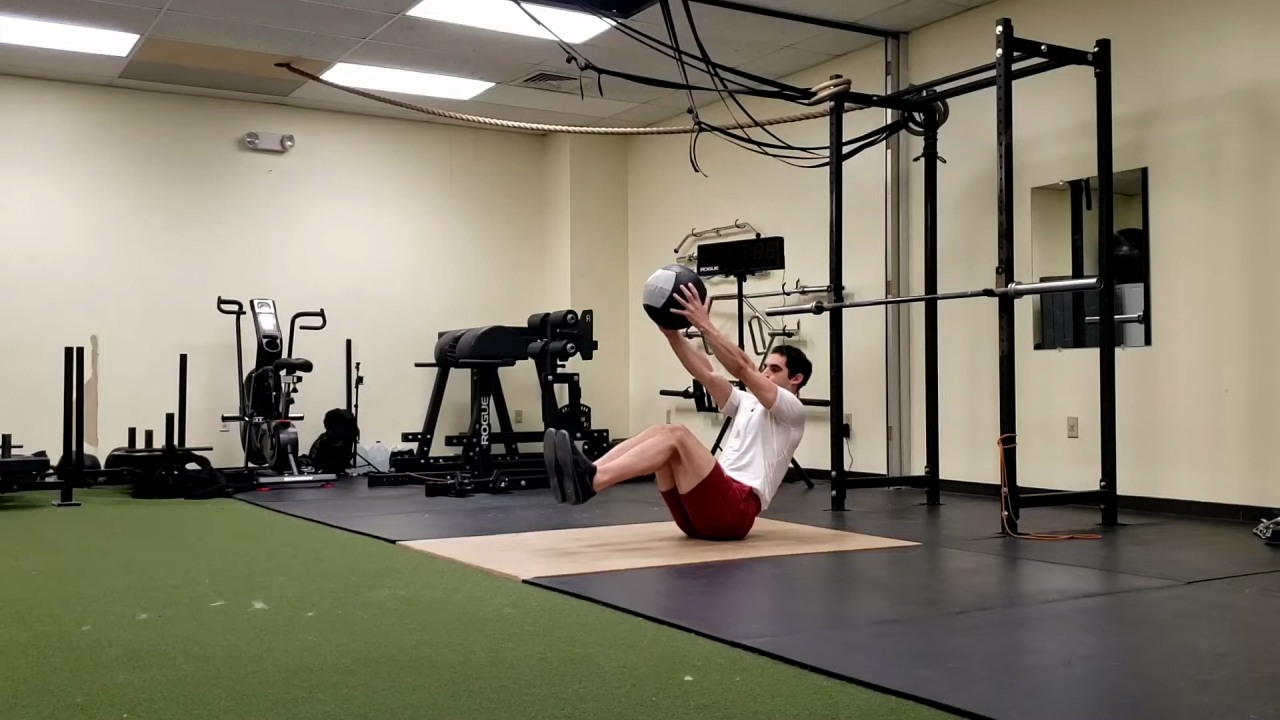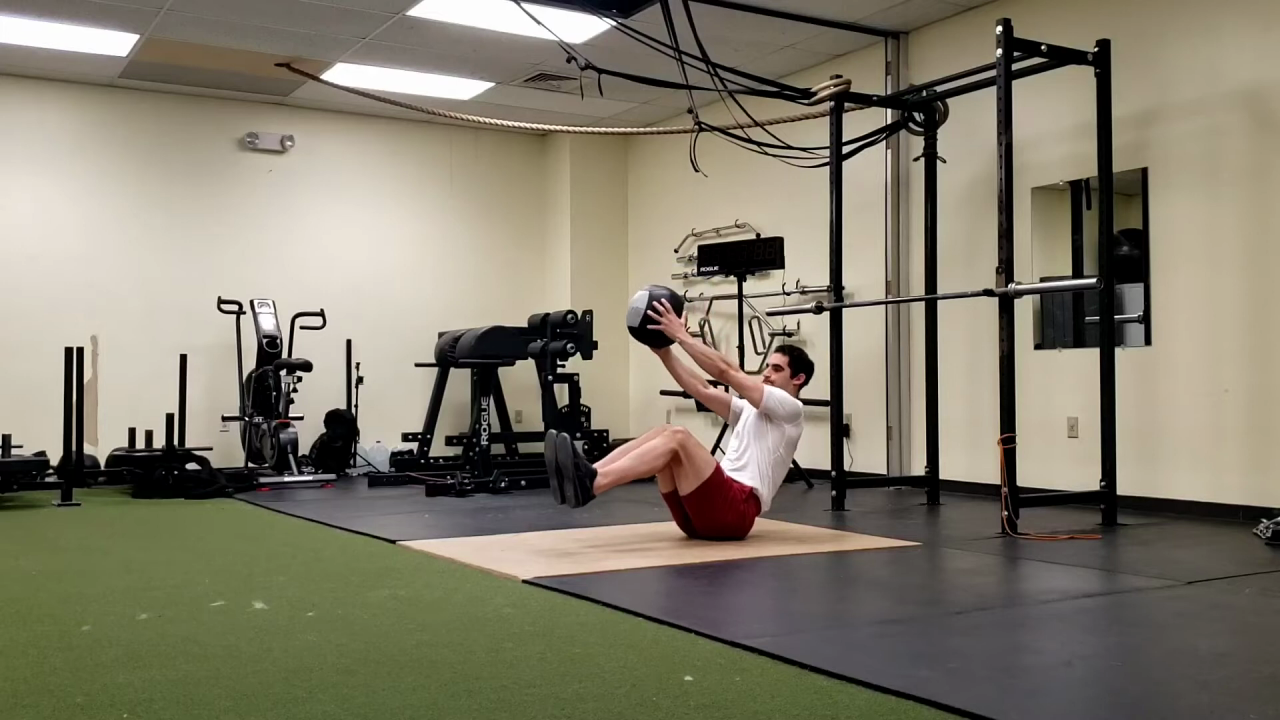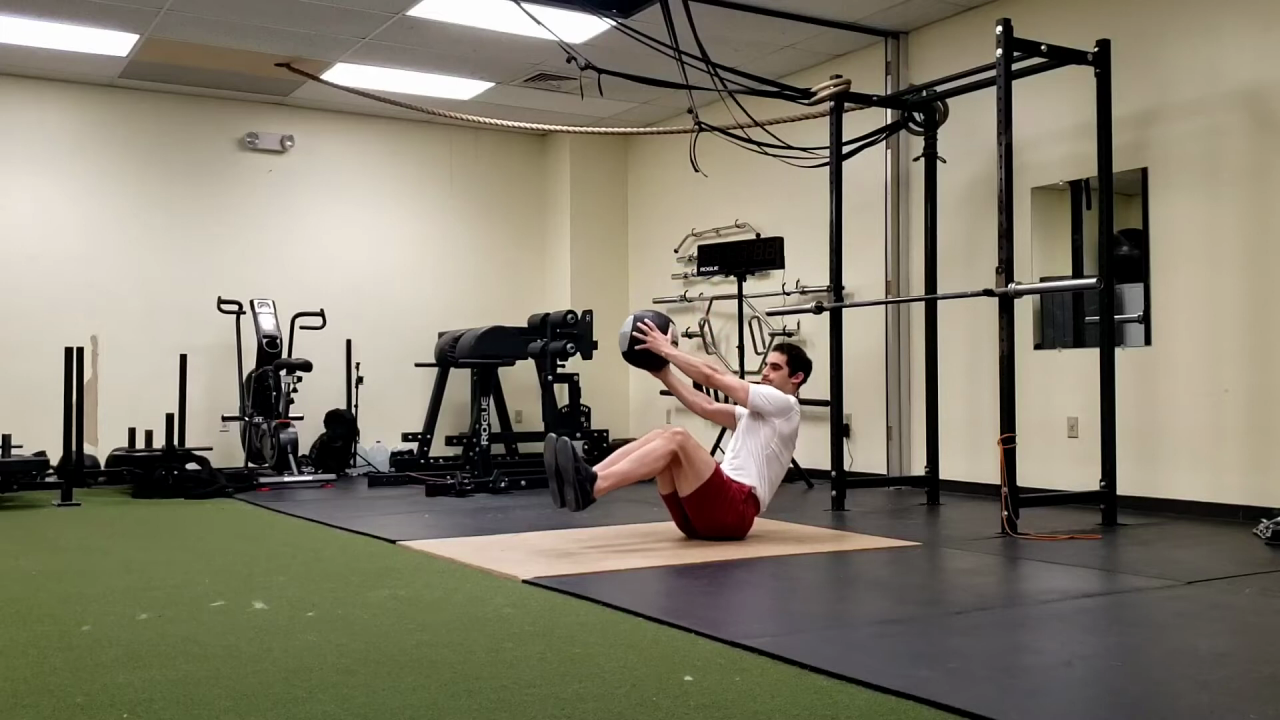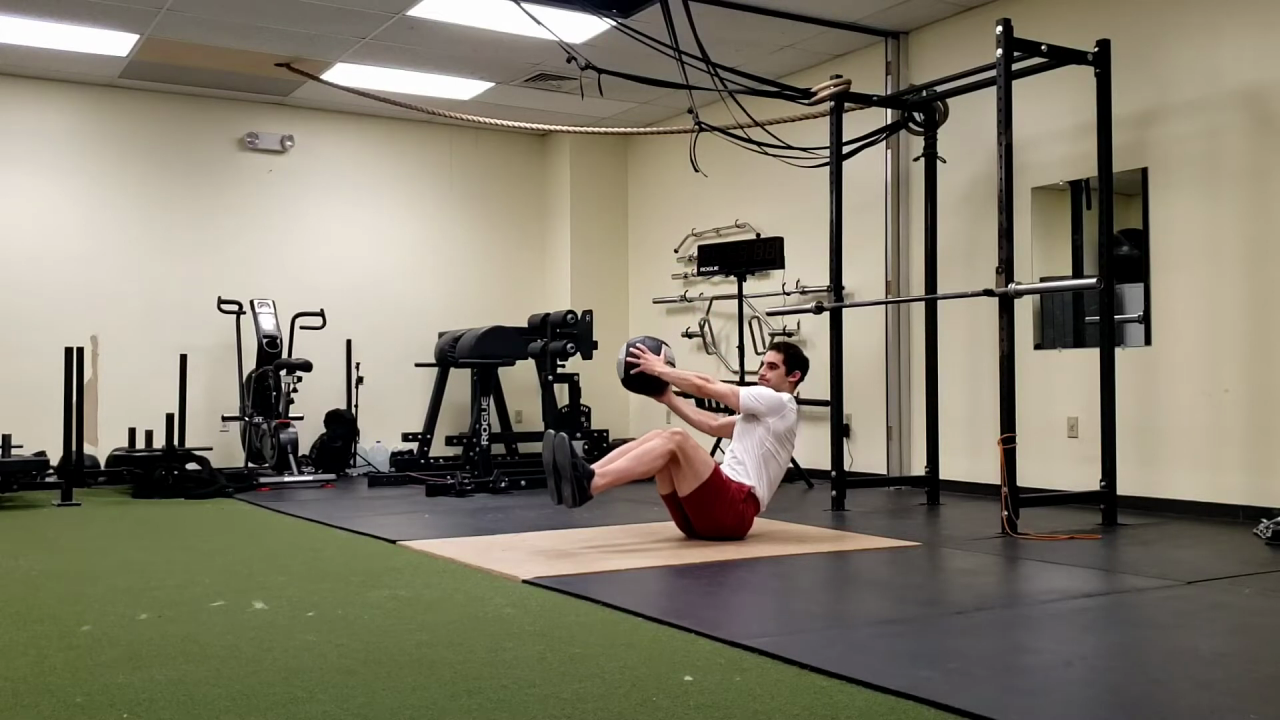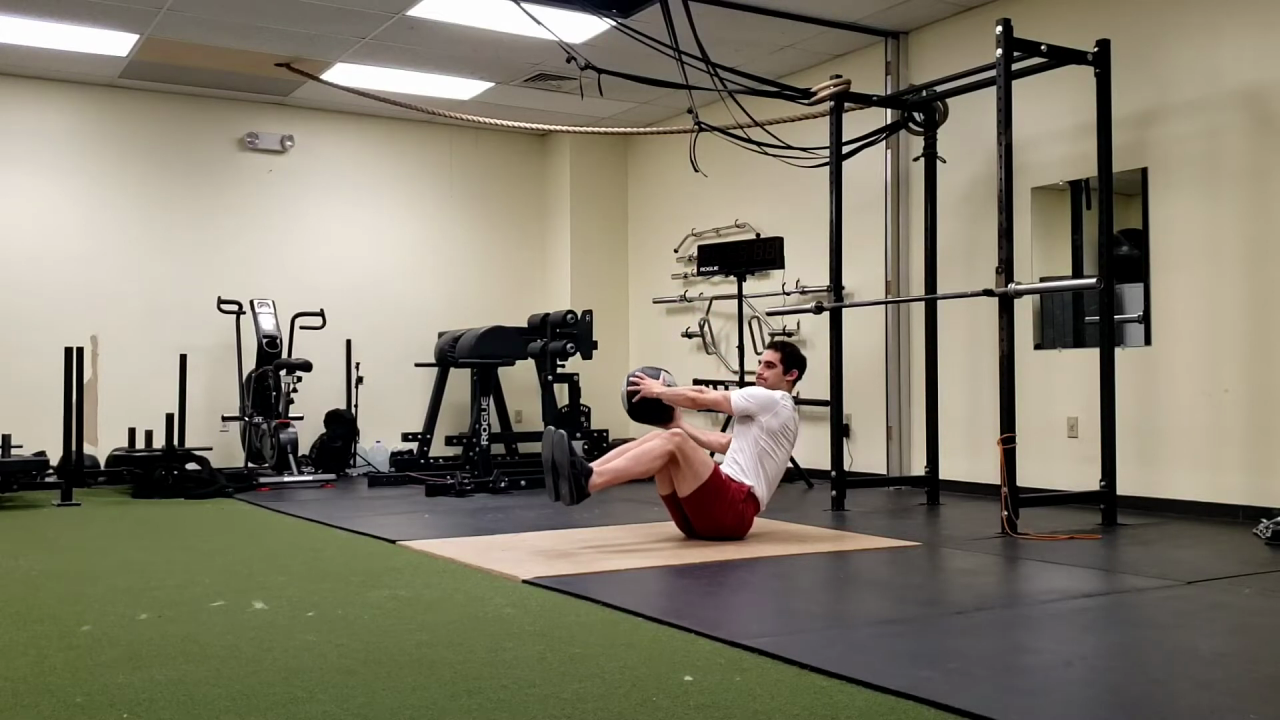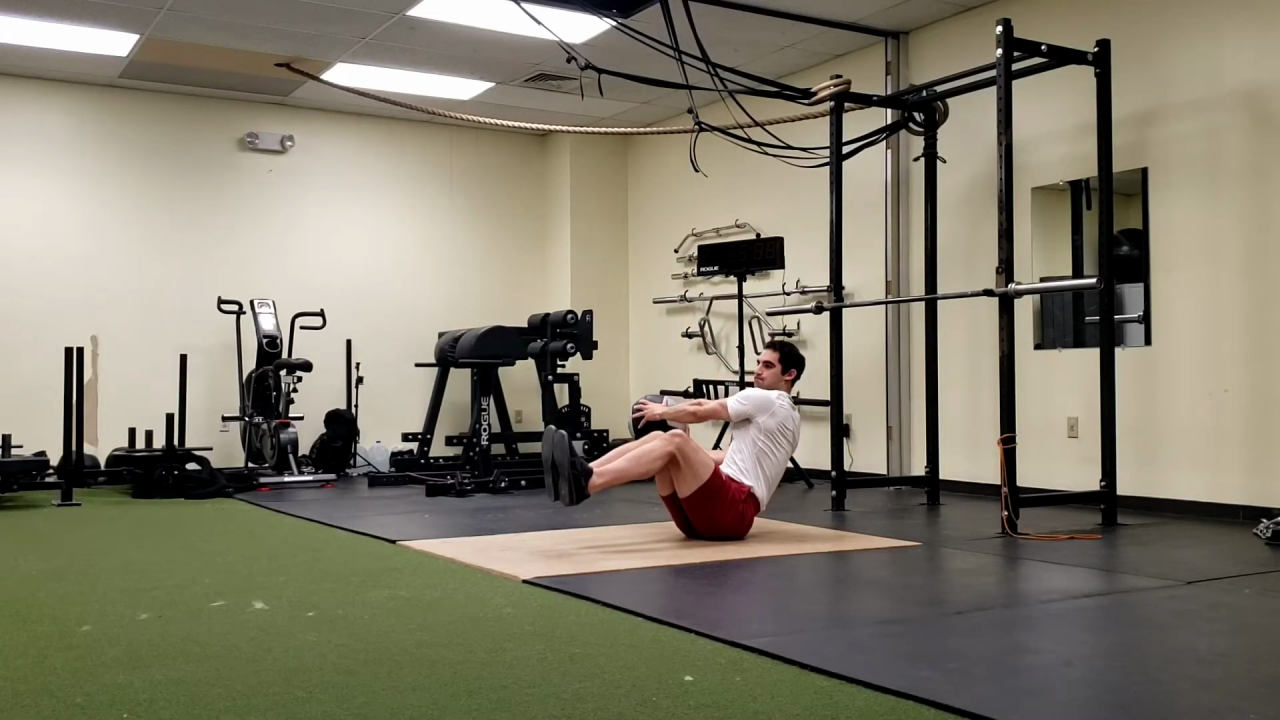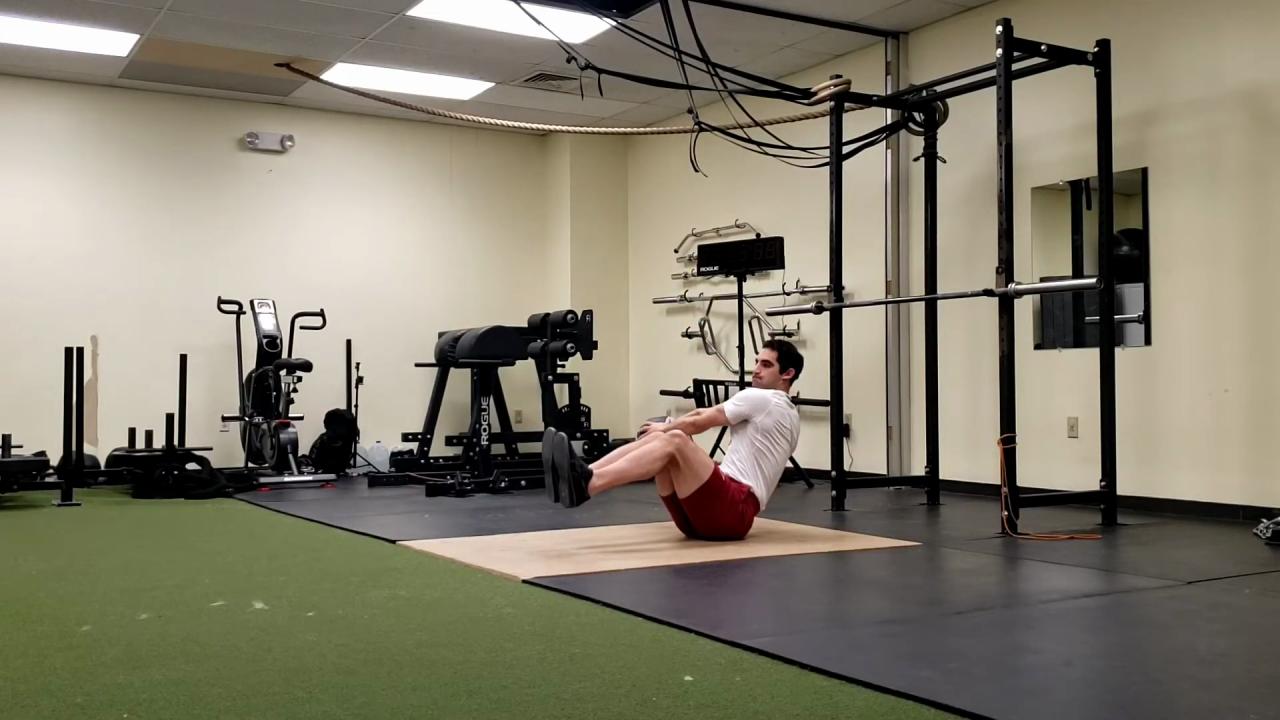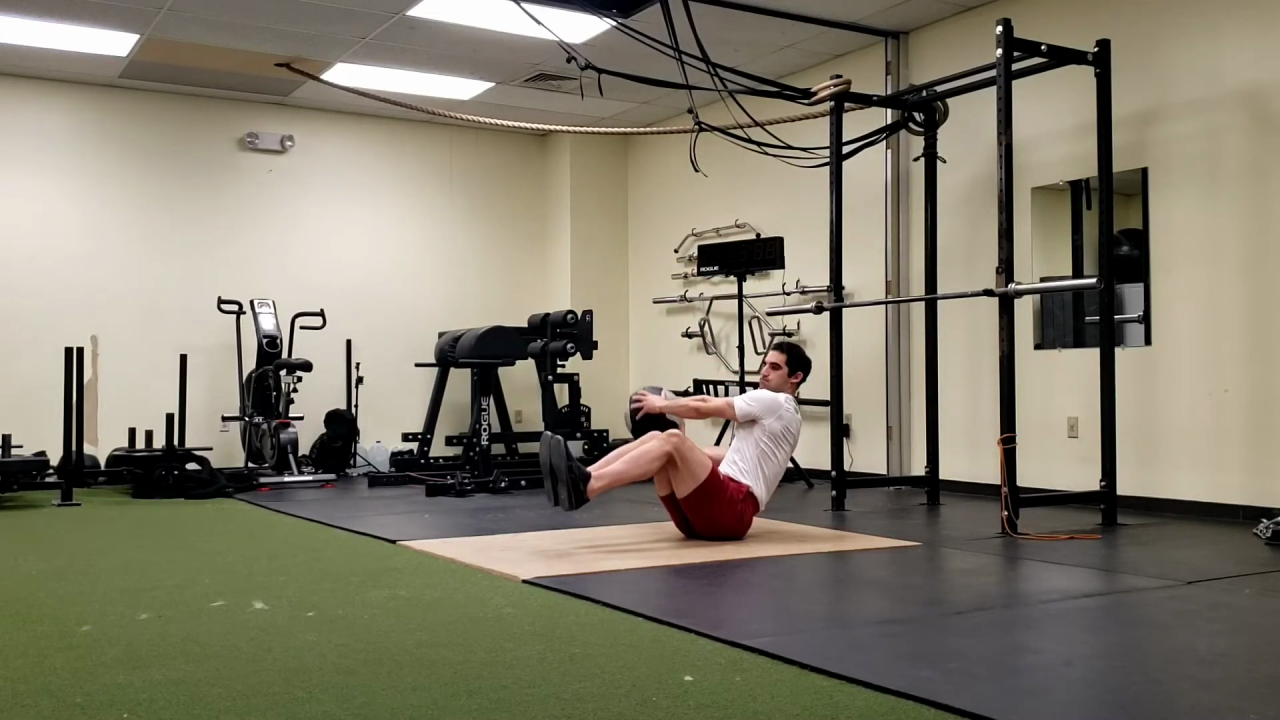
dt=0.5s
person 1, frame 1
left shoulder: (792, 412)
right shoulder: (748, 404)
left elbow: (743, 369)
right elbow: (706, 374)
left wrist: (704, 325)
right wrist: (671, 333)
left hip: (735, 510)
right hip: (701, 509)
left knee: (676, 435)
right knee: (661, 433)
left ankle: (590, 481)
right ankle: (587, 473)
person 1, frame 2
left shoulder: (789, 410)
right shoulder: (752, 410)
left elbow: (727, 372)
right elbow: (702, 390)
left wrist: (680, 335)
right wrist: (664, 351)
left hip: (735, 510)
right hip: (702, 510)
left knee: (677, 437)
right knee: (662, 434)
left ankle: (590, 484)
right ankle: (587, 476)
person 1, frame 3
left shoulder: (784, 405)
right shoulder: (755, 412)
left elbow: (714, 377)
right elbow: (708, 407)
left wrist: (666, 349)
right wrist: (663, 372)
left hip: (735, 510)
right hip: (705, 508)
left knee: (677, 437)
right knee: (661, 436)
left ankle: (591, 487)
right ankle: (587, 478)
person 1, frame 4
left shoulder: (779, 404)
right shoulder: (761, 414)
left elbow: (707, 386)
right elbow: (715, 425)
left wrist: (660, 369)
right wrist: (668, 397)
left hip: (733, 510)
right hip: (712, 506)
left knee: (675, 438)
right knee: (659, 437)
left ankle: (588, 485)
right ankle: (584, 476)
person 1, frame 5
left shoulder: (773, 401)
right shoulder: (766, 412)
left elbow: (702, 397)
right elbow: (724, 444)
left wrist: (659, 391)
right wrist: (677, 424)
left hip: (733, 510)
left knee: (674, 441)
right knee: (660, 438)
left ankle: (586, 482)
right ankle: (586, 474)
person 1, frame 6
left shoulder: (768, 400)
right shoulder: (774, 413)
left elbow: (701, 410)
left wrist: (662, 412)
right wrist: (689, 456)
left hip: (733, 510)
right hip: (709, 509)
left knee: (675, 440)
right knee: (657, 438)
left ankle: (585, 484)
right ankle: (582, 474)
person 1, frame 7
left shoulder: (762, 398)
right shoulder: (783, 414)
left elbow: (700, 420)
left wrist: (664, 427)
left hip: (732, 510)
left knee: (675, 440)
right knee: (658, 440)
left ankle: (586, 485)
right ankle: (584, 475)
person 1, frame 8
left shoulder: (773, 402)
right shoulder: (771, 414)
left elbow: (704, 408)
left wrist: (660, 405)
left hip: (732, 510)
right hip: (707, 509)
left knee: (672, 441)
right knee: (657, 438)
left ankle: (584, 488)
right ankle: (581, 478)
